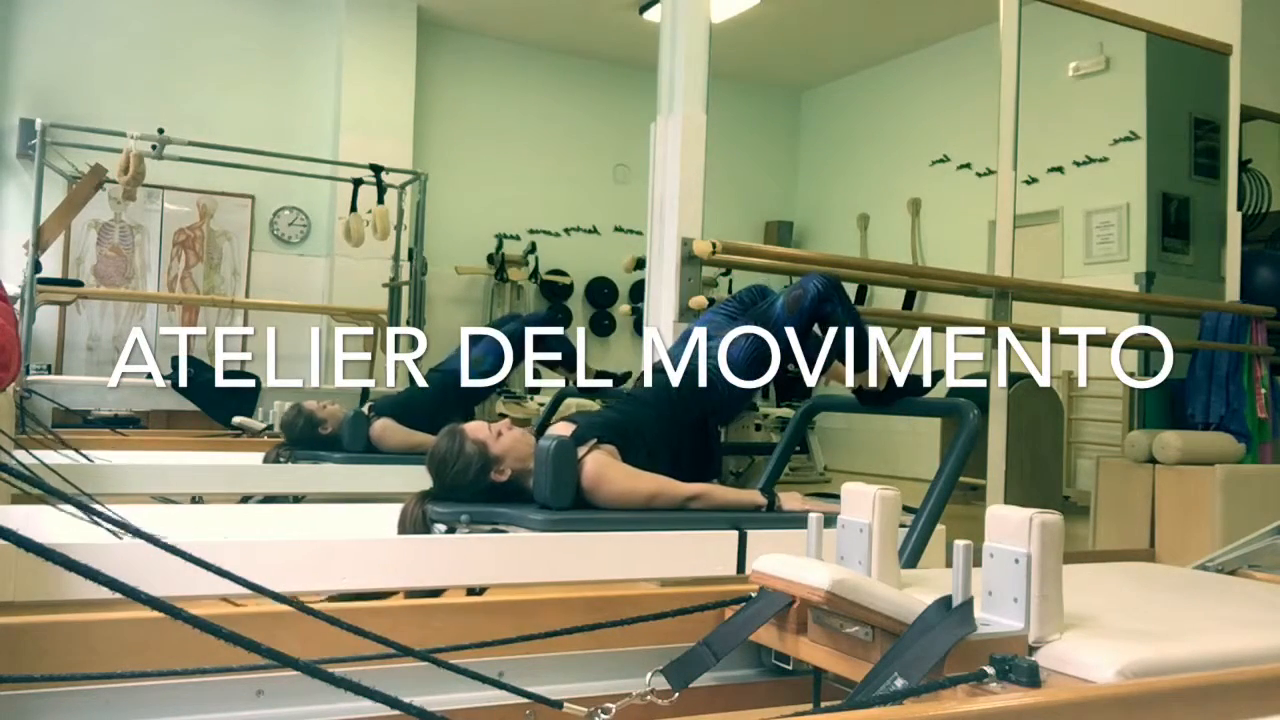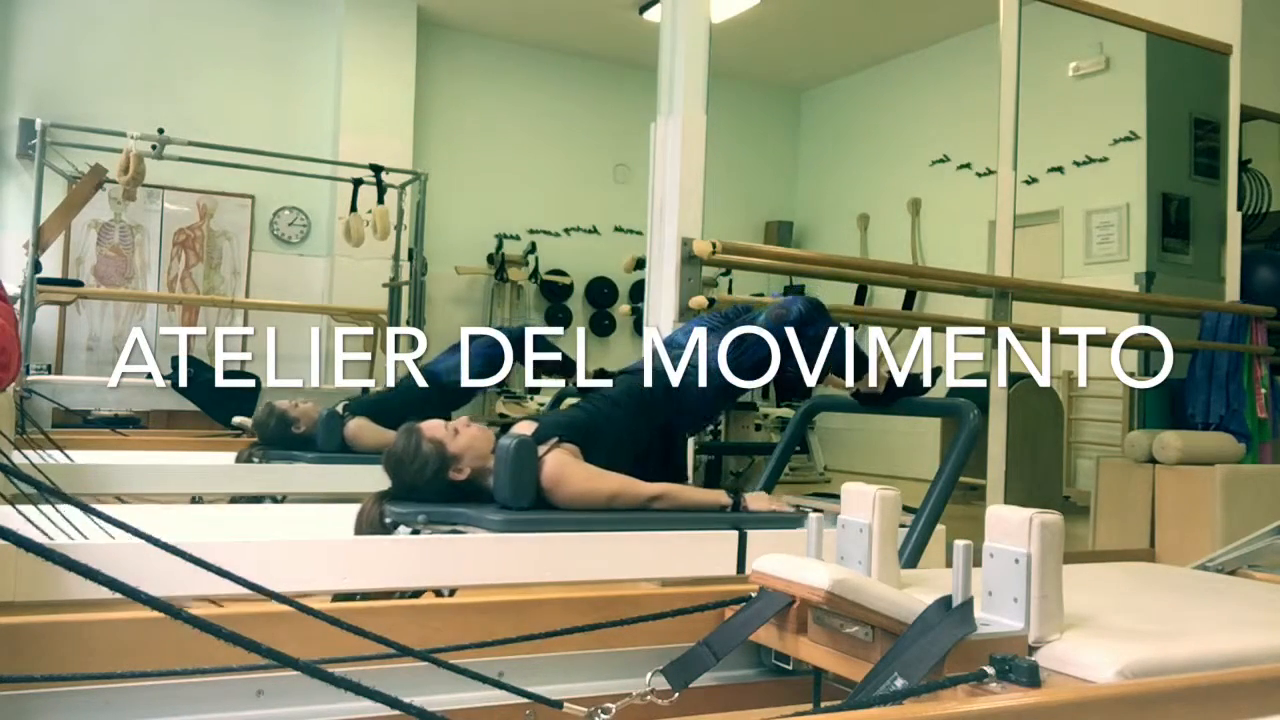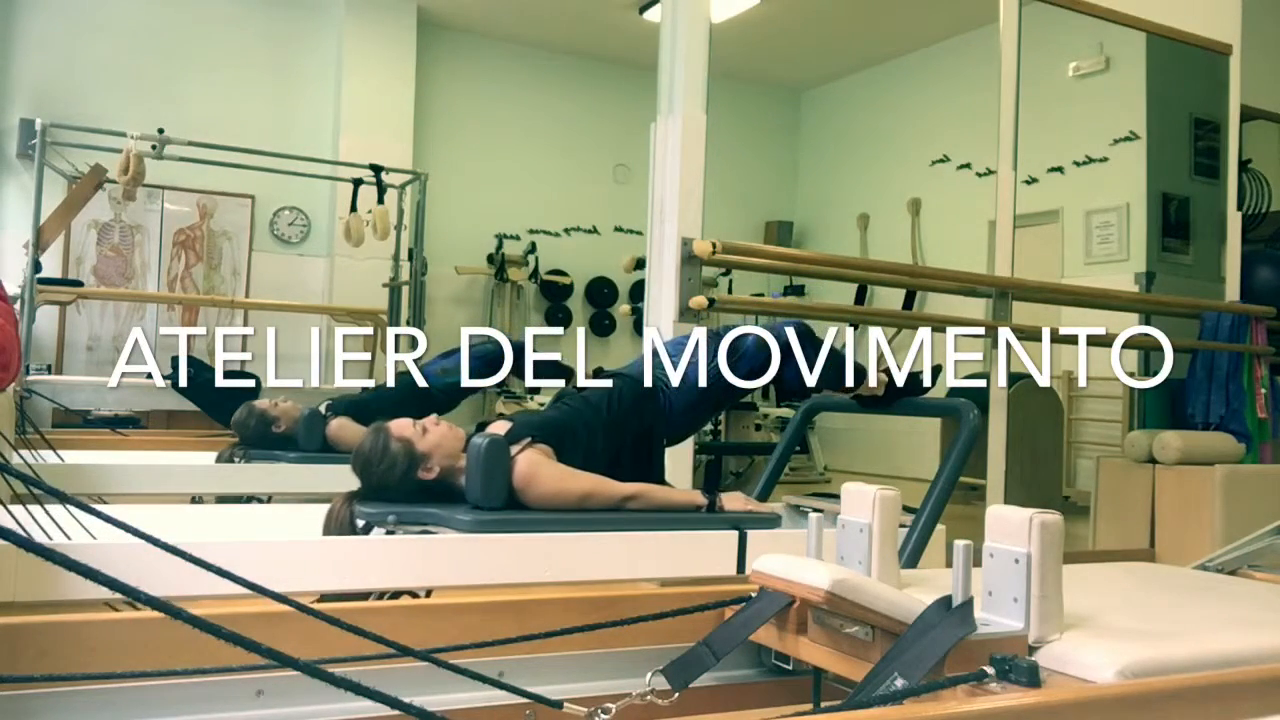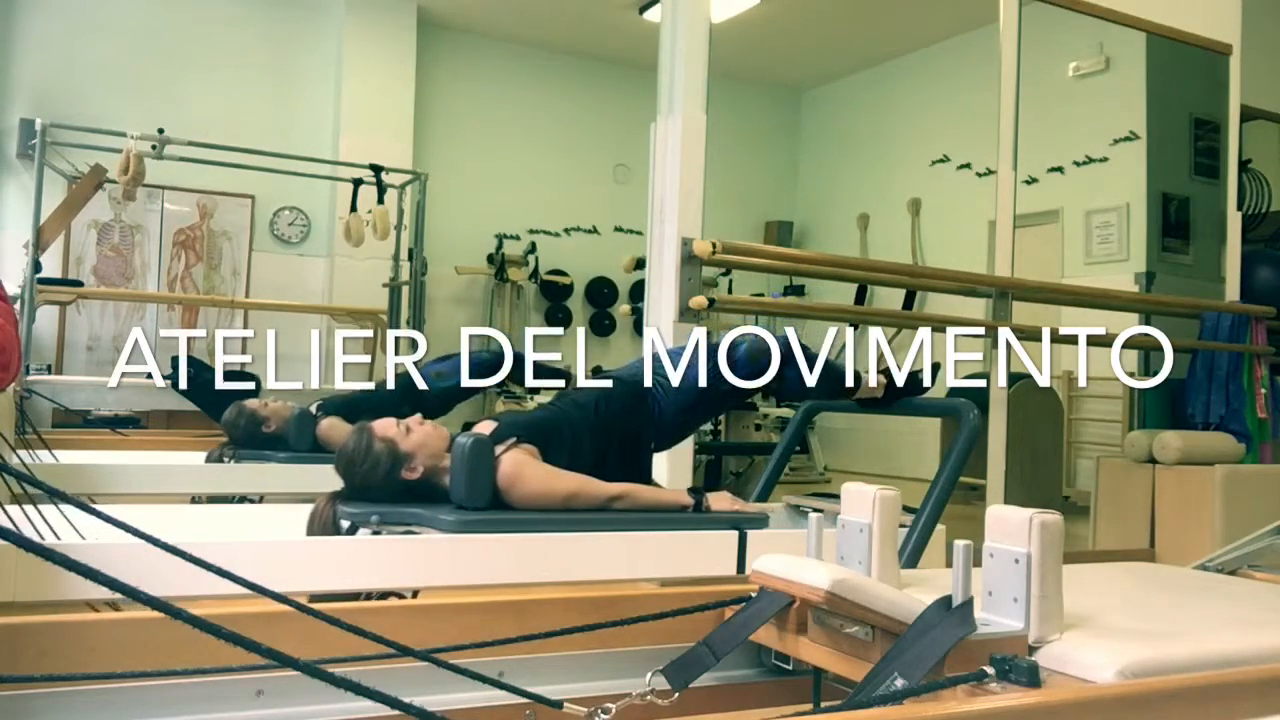
dt=0.4s
person 1, frame 1
right shoulder: (590, 477)
right elbow: (688, 495)
right wrist: (775, 502)
left hip: (667, 384)
left knee: (759, 298)
right knee: (816, 292)
left ankle: (846, 378)
right ankle: (873, 382)
person 1, frame 2
right shoulder: (551, 476)
right elbow: (653, 495)
right wrist: (739, 502)
left hip: (643, 386)
right knee: (796, 316)
left ankle: (836, 379)
person 1, frame 3
right shoulder: (523, 477)
right elbow: (626, 496)
right wrist: (714, 502)
left hip: (618, 391)
right hip: (649, 406)
left knee: (751, 340)
right knee: (780, 339)
left ankle: (856, 383)
right ankle: (873, 385)
person 1, frame 4
right shoulder: (508, 478)
right elbow: (612, 495)
right wrist: (701, 502)
left hip: (611, 396)
right hip: (639, 409)
left knee: (751, 350)
right knee: (760, 354)
left ankle: (860, 385)
right ankle: (872, 387)
person 2, frame 1
left shoulder: (355, 424)
right shoulder: (378, 433)
left hip: (441, 382)
left knee: (514, 322)
right knee: (537, 325)
left ankle: (580, 375)
right ankle: (592, 378)
person 2, frame 2
left shoulder: (329, 423)
right shoulder: (351, 432)
left hip: (421, 382)
left knee: (499, 337)
right knee: (518, 337)
left ankle: (562, 374)
right ankle: (578, 377)
person 2, frame 3
left shoulder: (312, 422)
right shoulder: (333, 432)
left hip: (411, 385)
right hip: (425, 393)
left knee: (488, 347)
right knee: (503, 351)
left ankle: (564, 378)
right ankle: (575, 381)
person 2, frame 4
right shoulder: (322, 431)
left hip: (402, 388)
right hip: (415, 395)
left knee: (488, 357)
right knee: (496, 359)
left ankle: (562, 379)
right ankle: (570, 382)
